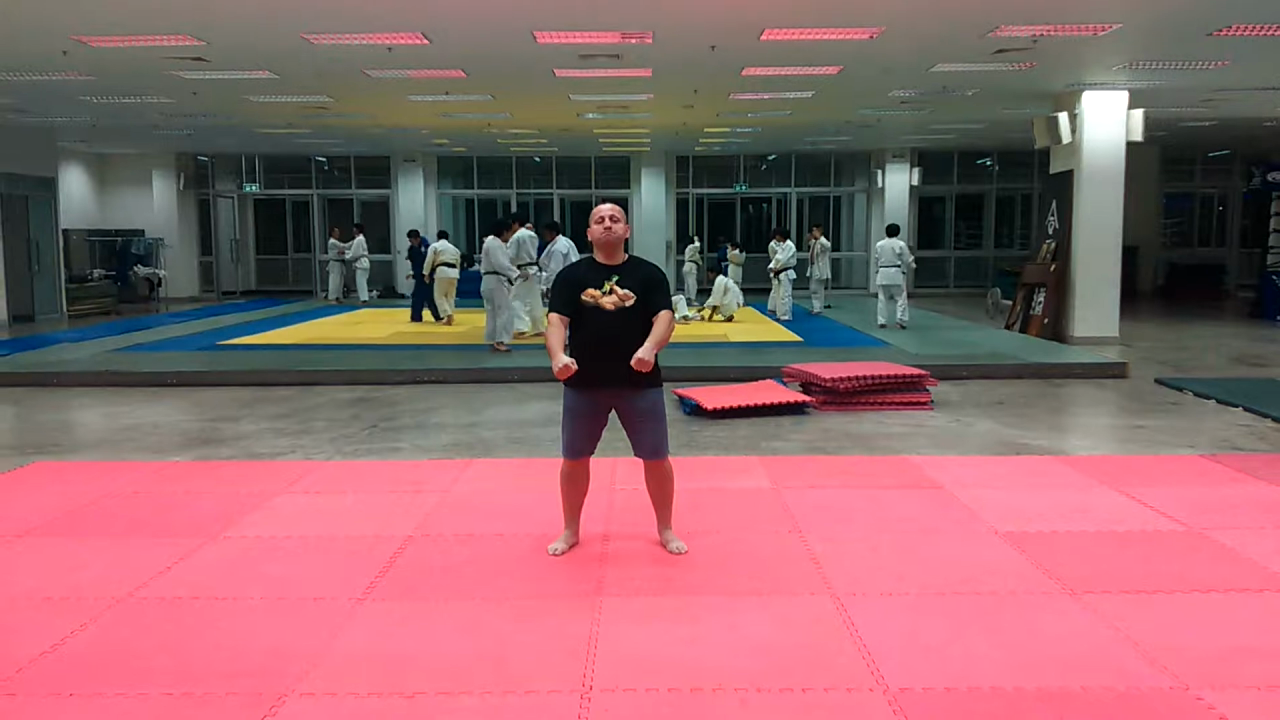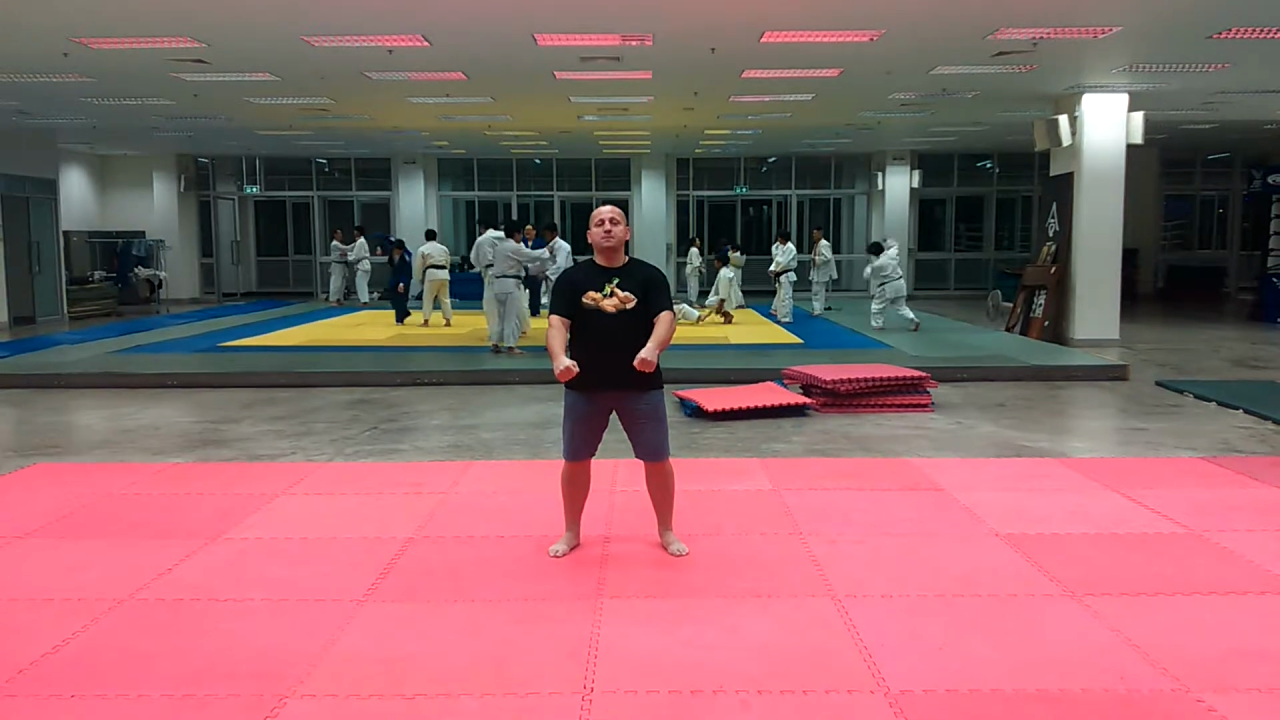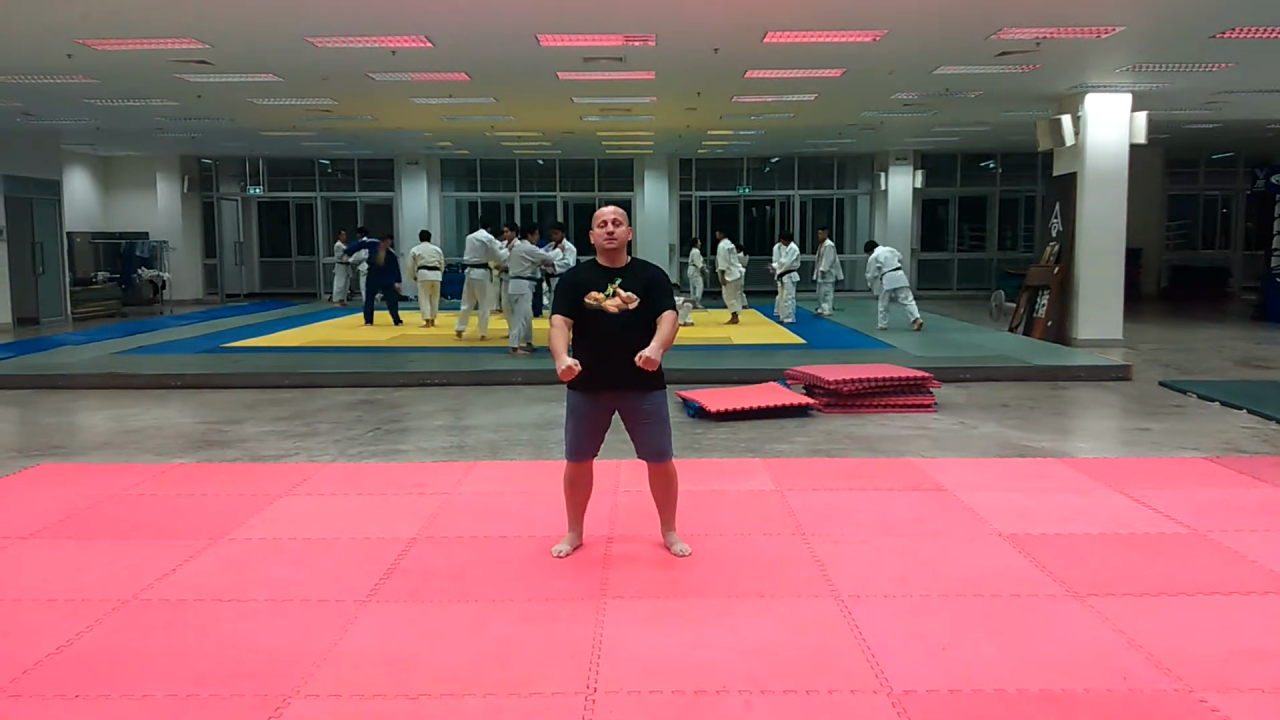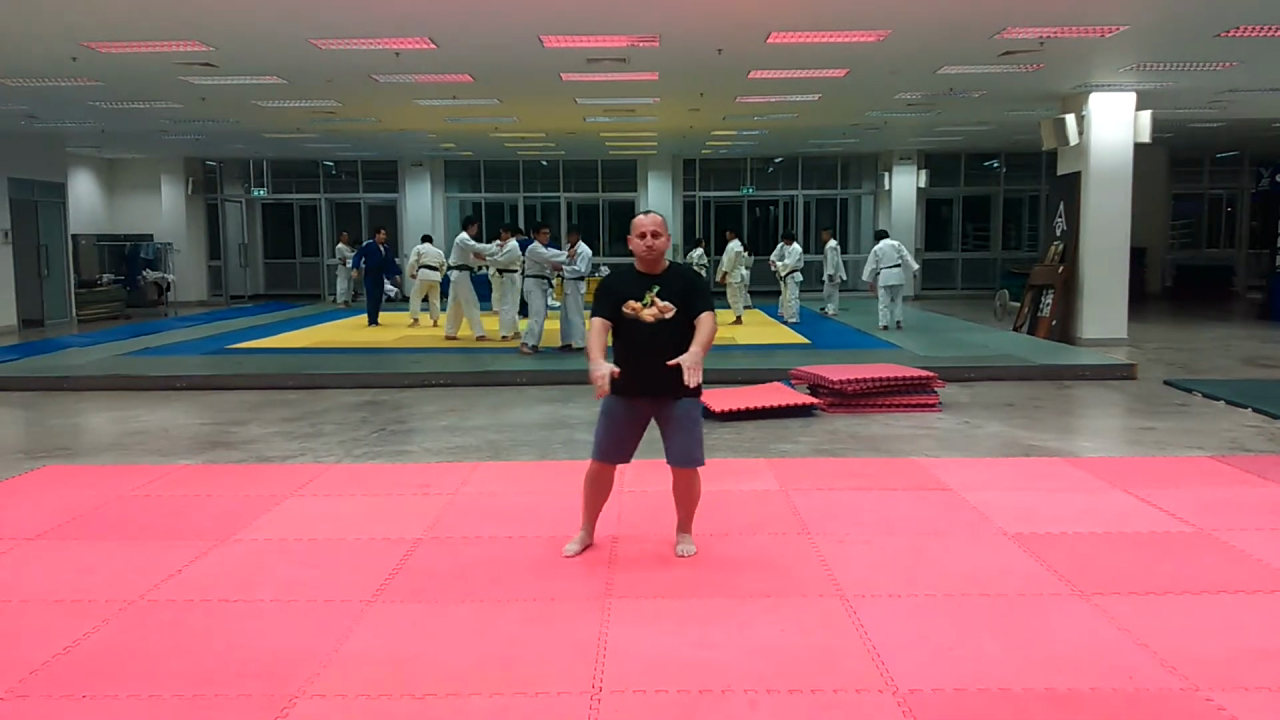
dt=0.5s
person 1, frame 1
left shoulder: (648, 273)
right shoulder: (571, 275)
left elbow: (664, 317)
right elbow: (557, 320)
left wrist: (650, 348)
right wrist: (558, 355)
left hip: (640, 383)
right hip: (583, 384)
left knee: (656, 458)
right knee: (574, 459)
left ankle: (665, 529)
right ankle: (570, 530)
person 1, frame 2
left shoulder: (649, 275)
right shoulder: (572, 278)
left elbow: (665, 317)
right elbow: (558, 322)
left wrist: (653, 348)
right wrist: (559, 358)
left hip: (641, 385)
right hip: (584, 386)
left knee: (657, 459)
right knee: (575, 460)
left ankle: (666, 531)
right ankle: (571, 532)
person 1, frame 3
left shoulder: (651, 275)
right shoulder: (574, 278)
left elbow: (668, 317)
right elbow: (560, 322)
left wrist: (656, 347)
right wrist: (561, 357)
left hip: (643, 385)
right hip: (587, 385)
left knee: (660, 460)
right knee: (578, 460)
left ankle: (669, 531)
right ankle: (574, 533)
person 1, frame 4
left shoulder: (690, 280)
right shoulder: (614, 283)
left elbow: (707, 320)
right elbow: (599, 326)
left wrist: (696, 352)
right wrist: (598, 363)
left hip: (679, 389)
right hip: (626, 388)
left knee: (685, 466)
right knee: (603, 462)
left ankle: (684, 531)
right ankle: (586, 531)
